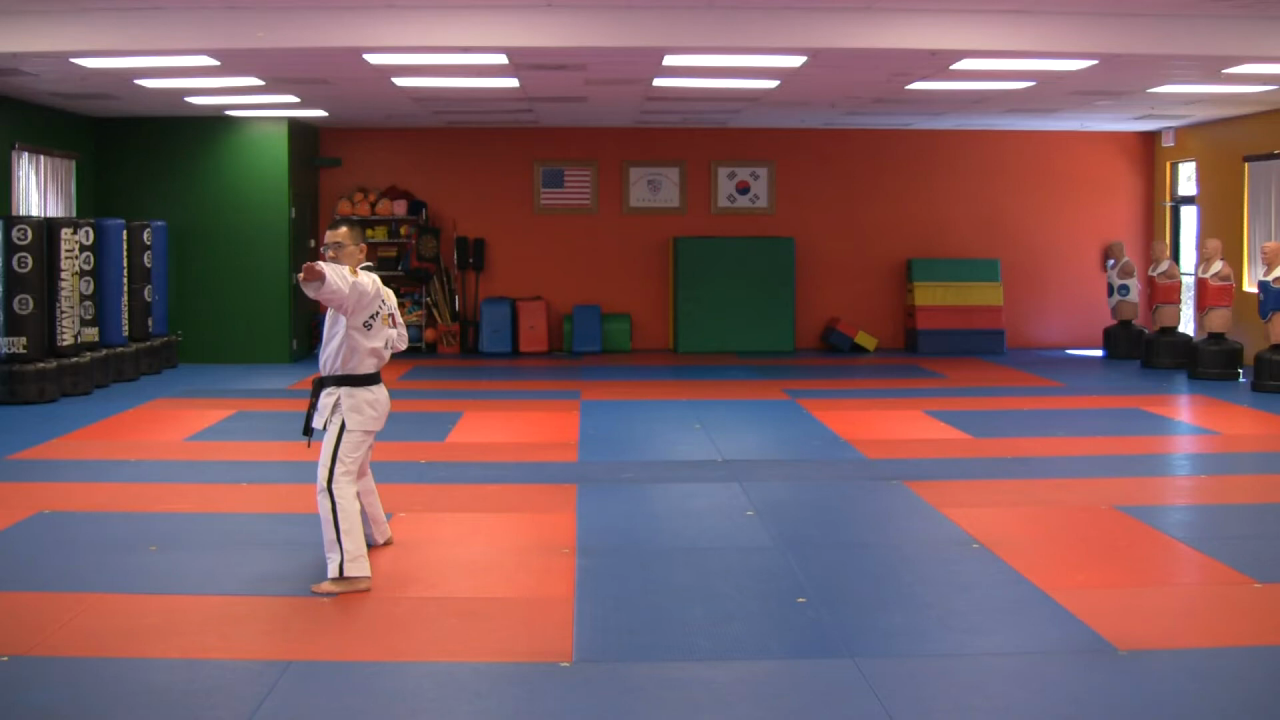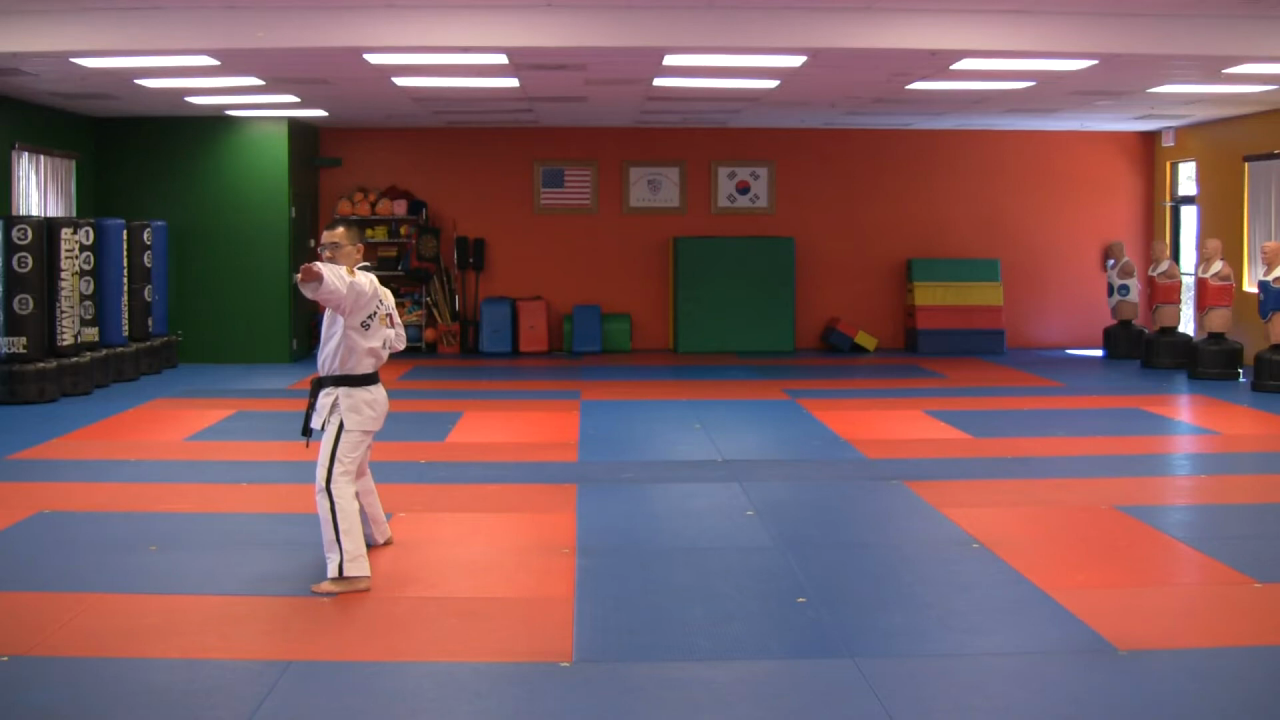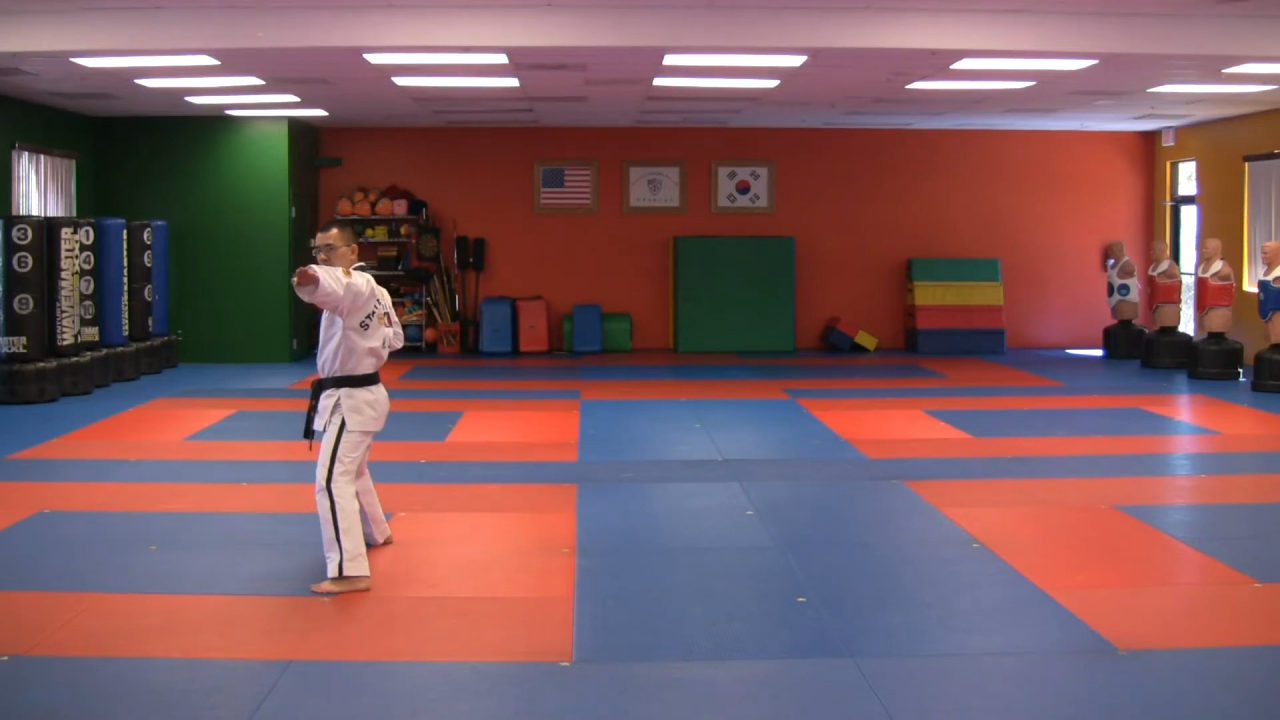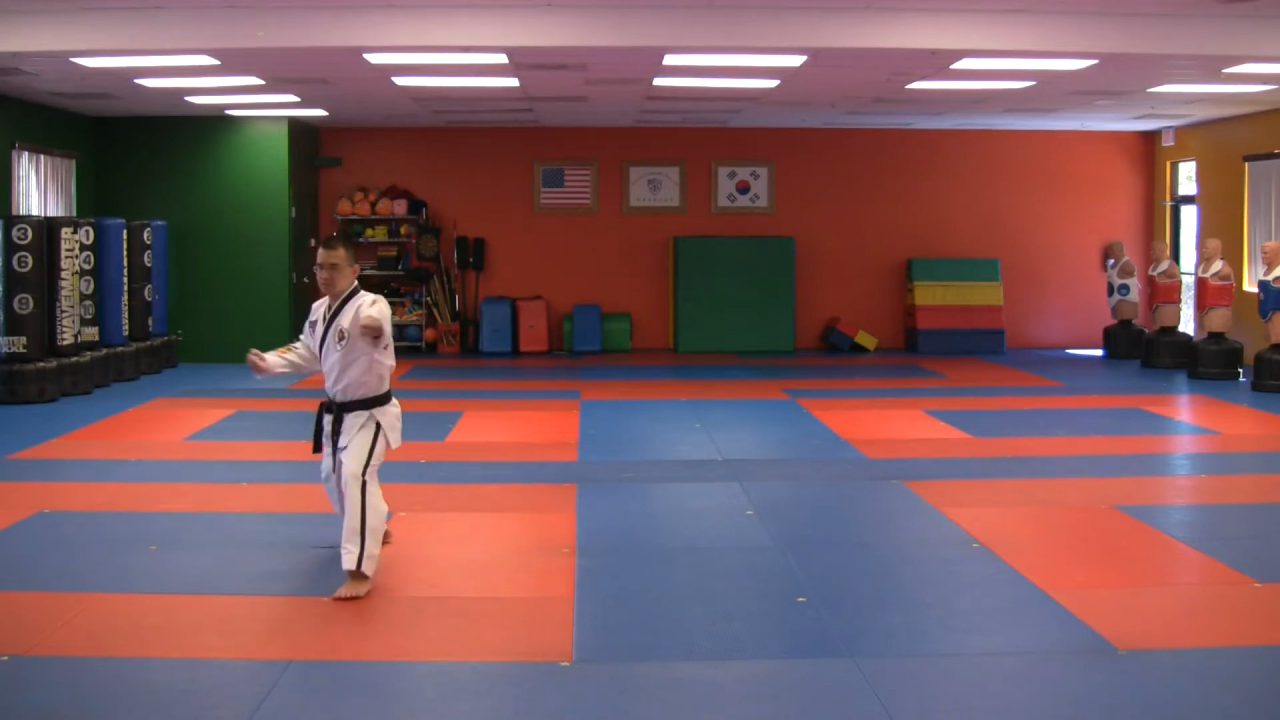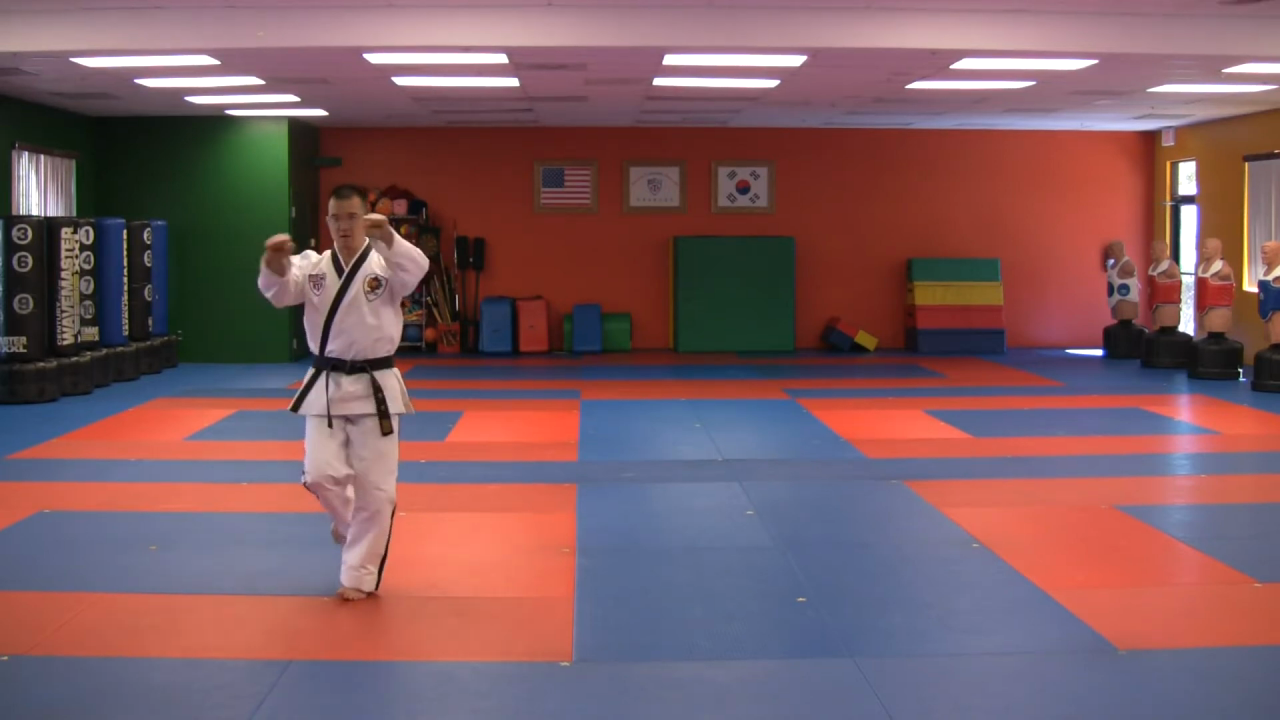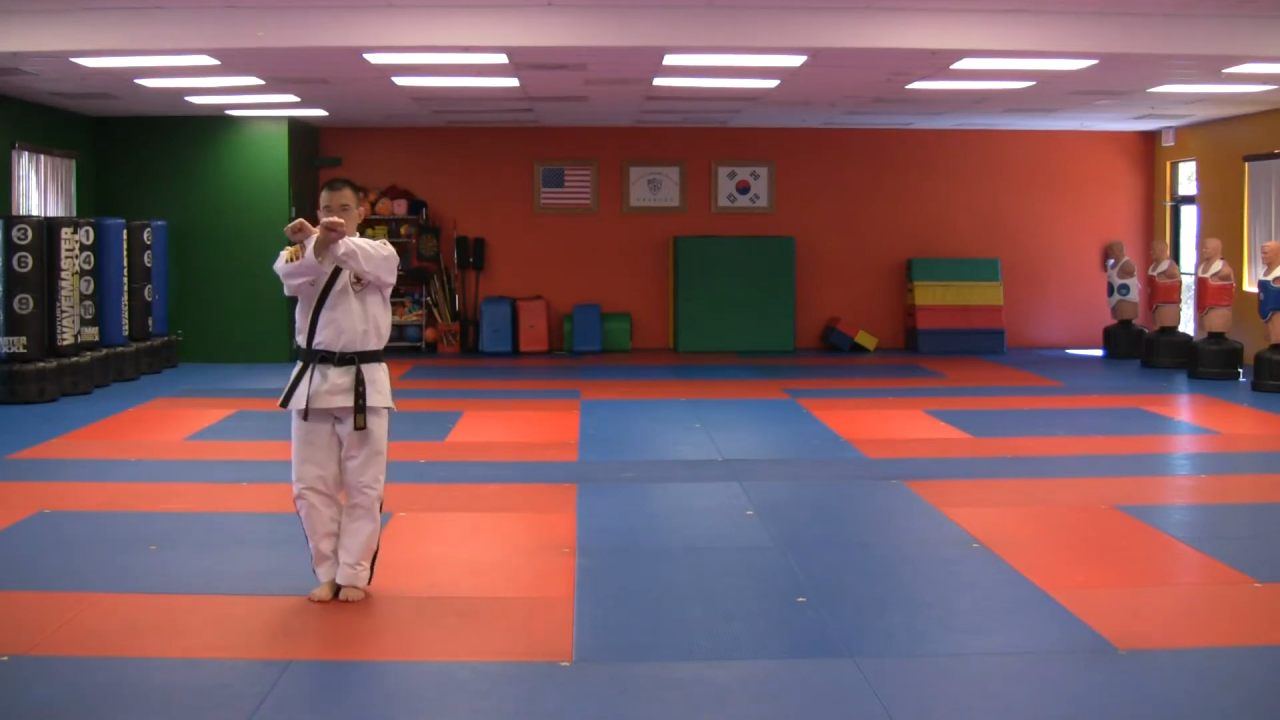
dt=0.7s
person 1, frame 1
left shoulder: (362, 284)
right shoulder: (380, 291)
left elbow: (340, 284)
right elbow: (398, 339)
left wrist: (318, 276)
right wrist: (366, 338)
left hip: (351, 398)
right hip: (364, 391)
left knee: (334, 480)
right knee: (354, 470)
left ankle: (350, 572)
right ankle: (376, 533)
person 1, frame 2
left shoulder: (359, 283)
right shoulder: (377, 290)
left elbow: (338, 283)
right elbow: (396, 339)
left wrist: (316, 277)
right wrist: (364, 340)
left hip: (349, 398)
right hip: (362, 392)
left knee: (332, 480)
right knee: (353, 470)
left ankle: (350, 572)
right ankle: (376, 532)
person 1, frame 3
left shoulder: (357, 284)
right shoulder: (372, 290)
left elbow: (334, 285)
right elbow: (394, 338)
left wrist: (313, 279)
right wrist: (360, 337)
left hip: (350, 398)
right hip: (360, 393)
left knee: (332, 479)
right knee: (352, 470)
left ankle: (350, 571)
right ankle: (376, 532)
person 1, frame 4
left shoulder: (369, 305)
right shoulder: (321, 311)
left elbow: (376, 324)
right elbow: (308, 352)
left wrist: (372, 331)
right wrist: (267, 362)
left hip: (370, 416)
right hip: (337, 415)
left knee: (355, 479)
right knee: (336, 480)
left ankle: (359, 572)
right ankle: (375, 528)
person 1, frame 5
left shoulder: (385, 262)
right shoulder: (312, 265)
left elbow: (414, 269)
right elbow: (280, 288)
left wrist: (387, 237)
right wrist: (275, 261)
left hip: (375, 388)
right hip: (326, 386)
left knee: (377, 487)
right knee: (320, 474)
left ankle: (360, 576)
right ankle: (349, 518)
person 1, frame 6
left shoulder: (379, 254)
right shoulder: (304, 255)
left elbow: (369, 262)
right elbow: (290, 270)
left wrist: (329, 240)
right wrist: (318, 244)
left hip: (363, 382)
right hip: (313, 381)
left knee: (363, 486)
right knee: (312, 485)
left ankle: (353, 575)
right ankle: (328, 573)
